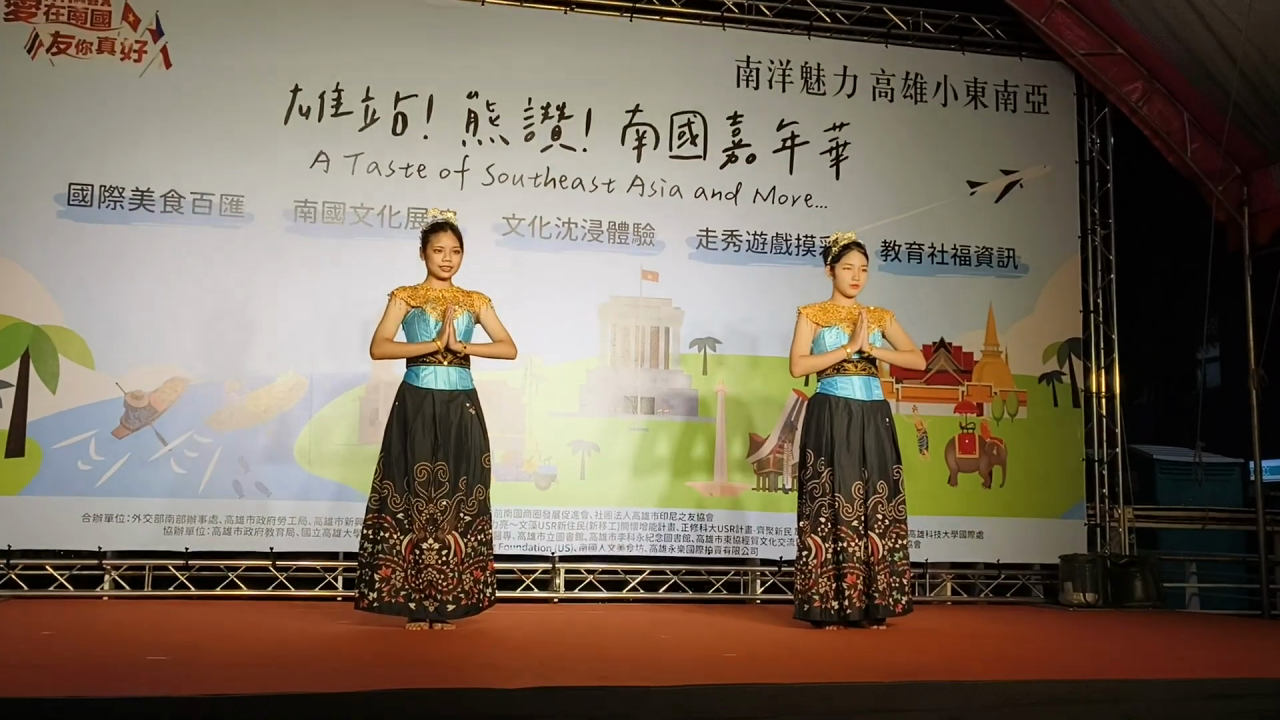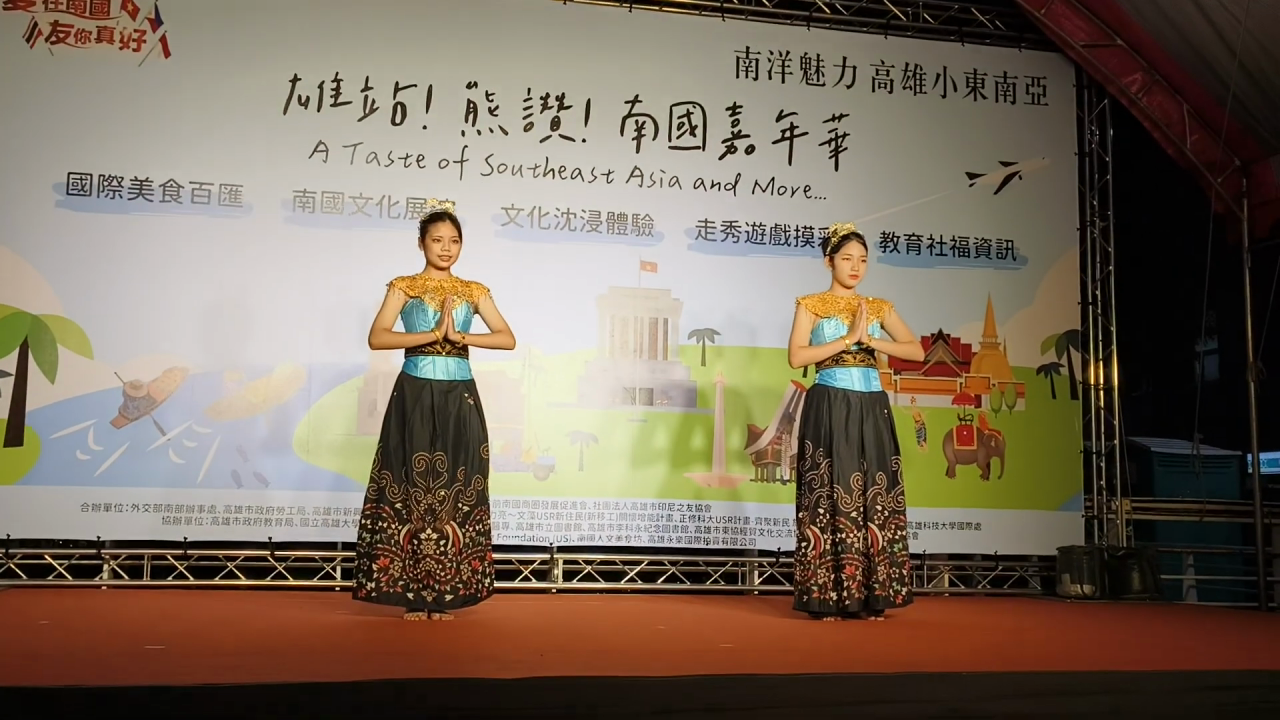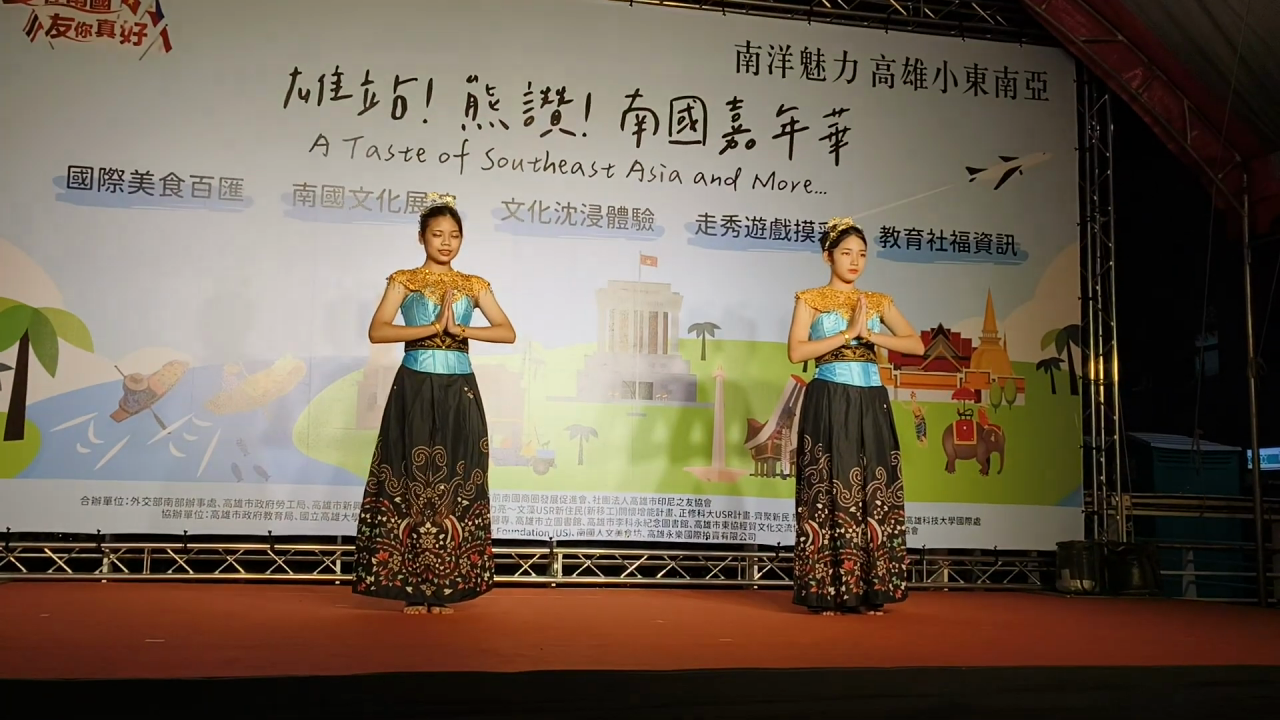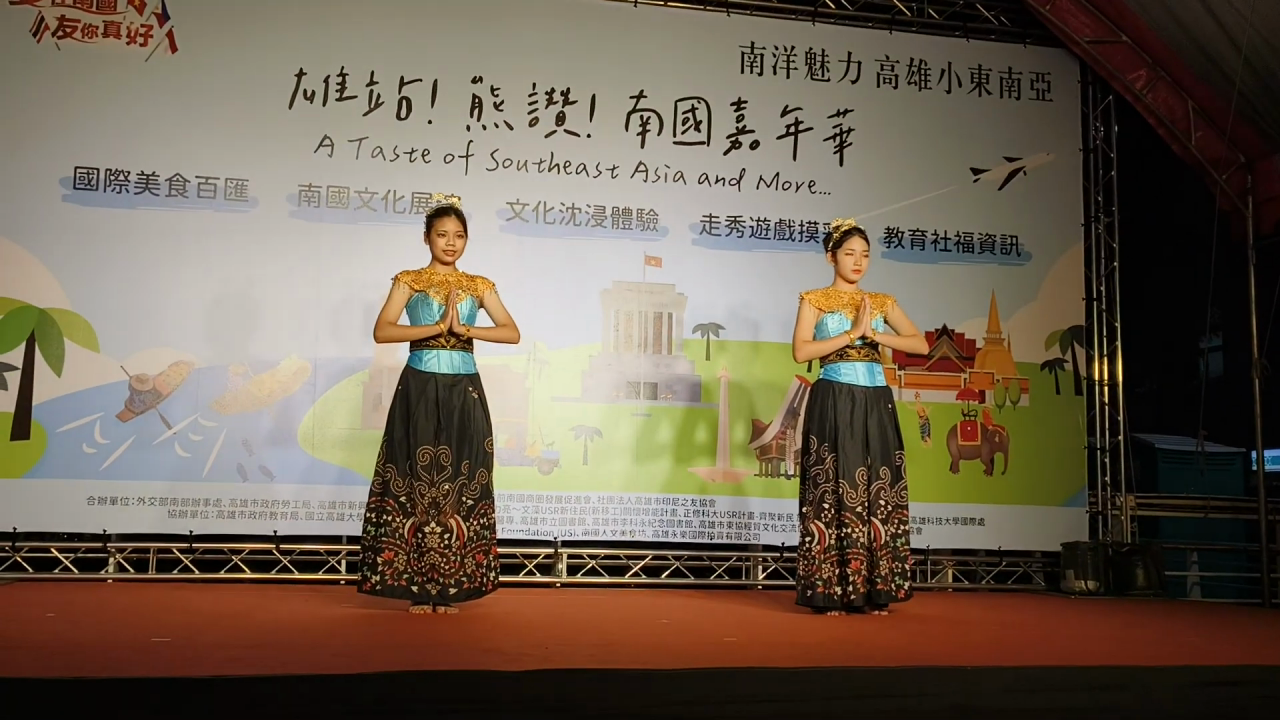
dt=0.3s
person 1, frame 1
left shoulder: (474, 301)
right shoulder: (405, 297)
left elbow: (509, 348)
right elbow: (378, 348)
left wrist: (461, 346)
right wrist: (434, 343)
left hip: (461, 407)
right hip: (416, 405)
left knee: (456, 500)
right knee: (413, 497)
left ankle: (446, 605)
right ankle: (415, 605)
person 1, frame 2
left shoulder: (473, 291)
right shoulder: (403, 287)
left elbow: (508, 339)
right elbow: (376, 337)
left wrist: (460, 336)
right wrist: (432, 334)
left hip: (458, 397)
right hip: (415, 395)
left knee: (455, 490)
right knee: (411, 488)
left ankle: (443, 596)
right ankle: (413, 596)
person 1, frame 3
left shoulder: (473, 285)
right shoulder: (404, 281)
left elbow: (508, 332)
right elbow: (377, 331)
left wrist: (460, 329)
right wrist: (433, 327)
left hip: (458, 391)
right hip: (415, 389)
left knee: (454, 484)
right knee: (411, 482)
left ankle: (443, 589)
right ankle: (413, 589)
person 1, frame 4
left shoulder: (478, 286)
right shoulder: (408, 281)
left elbow: (512, 333)
right elbow: (381, 331)
left wrist: (464, 329)
right wrist: (437, 326)
left hip: (463, 391)
right hip: (420, 388)
left knee: (459, 484)
right knee: (416, 481)
left ankle: (448, 589)
right ankle: (418, 589)
person 2, frame 1
left shoulder: (880, 317)
right shoulder: (812, 315)
left elbow: (918, 360)
right elbow: (797, 366)
left wrist: (870, 349)
right wrist: (849, 347)
left hip: (873, 418)
right hip: (831, 417)
left knee: (876, 505)
right knee: (832, 505)
left ankle: (872, 606)
right ankle: (830, 605)
person 2, frame 2
left shoulder: (879, 308)
right shoulder: (811, 305)
left elbow: (916, 351)
right elbow: (796, 357)
left wrist: (869, 340)
right wrist: (848, 339)
left hip: (872, 408)
right hip: (830, 408)
left knee: (875, 495)
right knee: (831, 495)
left ankle: (870, 598)
right ankle: (828, 599)
person 2, frame 3
left shoulder: (879, 302)
right shoulder: (810, 299)
left elbow: (917, 346)
right elbow: (796, 352)
left wrist: (869, 335)
right wrist: (848, 333)
left hip: (871, 403)
right hip: (829, 402)
left knee: (874, 491)
right knee: (831, 490)
left ankle: (869, 592)
right ankle: (827, 592)
person 2, frame 4
left shoulder: (882, 302)
right shoulder: (814, 300)
left elbow: (920, 344)
right elbow: (800, 351)
left wrist: (874, 334)
right wrist: (852, 333)
left hip: (876, 403)
right hip: (834, 402)
left knee: (878, 490)
right knee: (834, 490)
left ankle: (873, 591)
right ankle: (831, 592)
